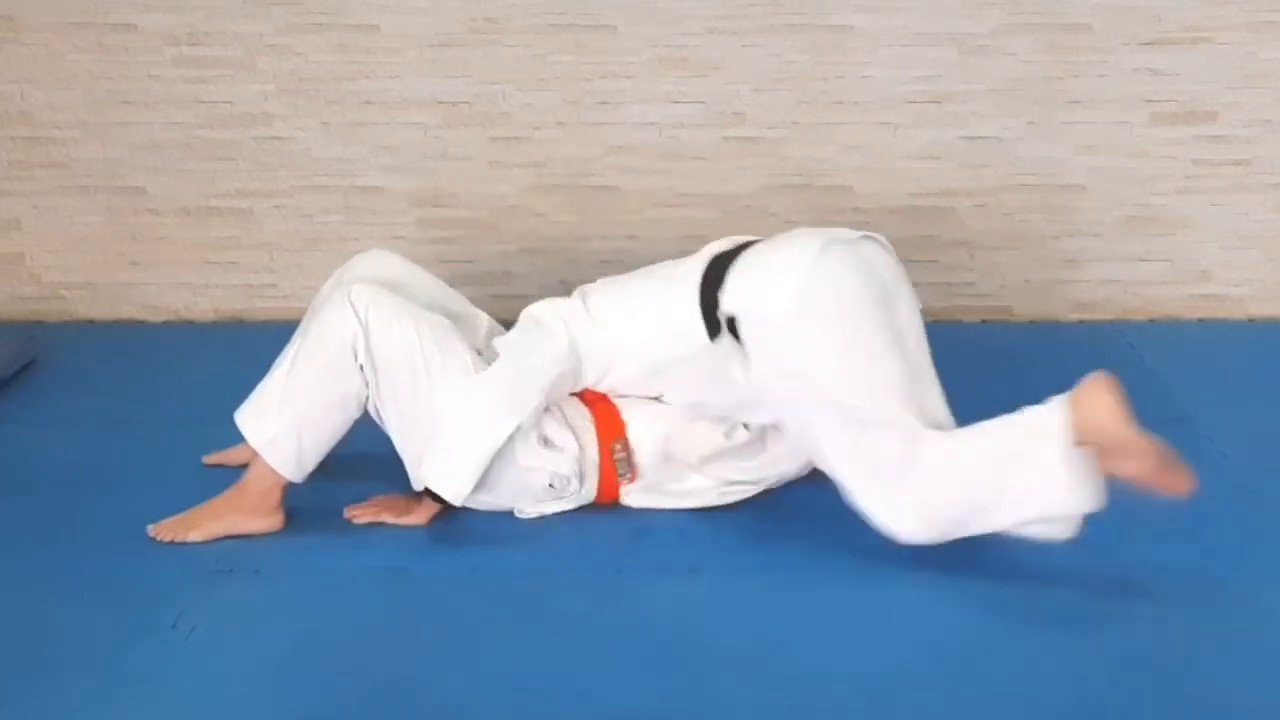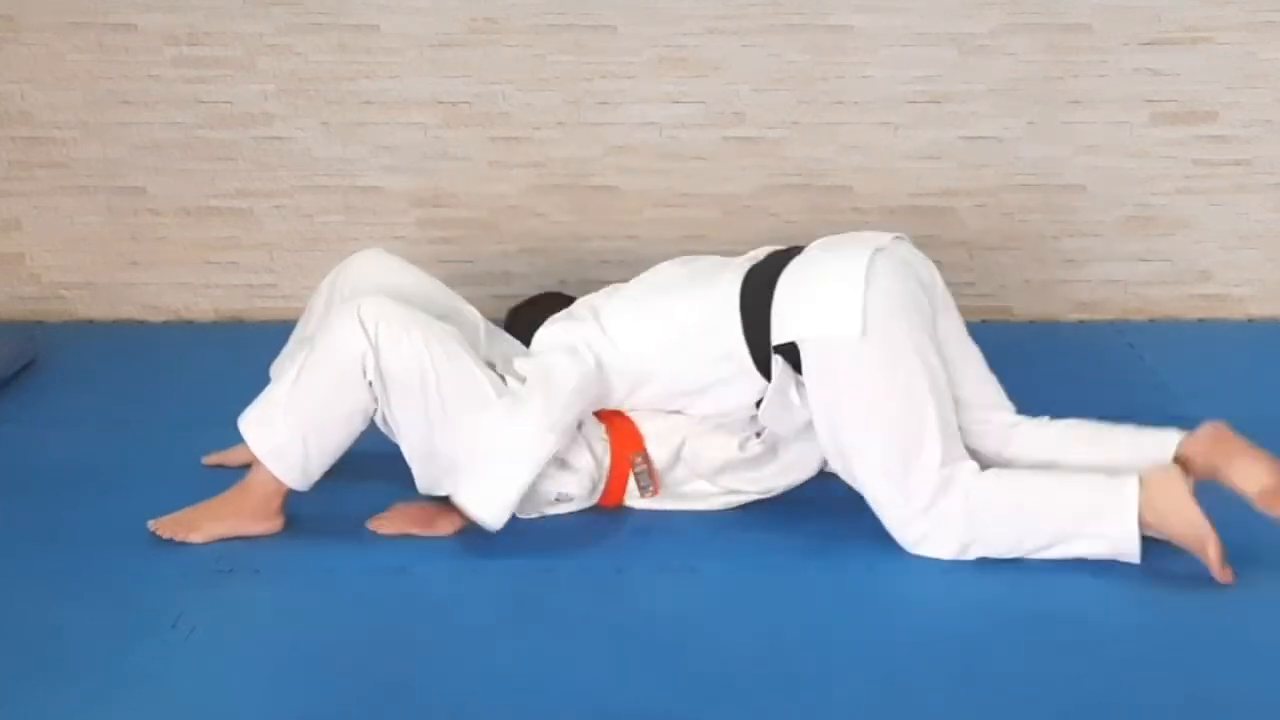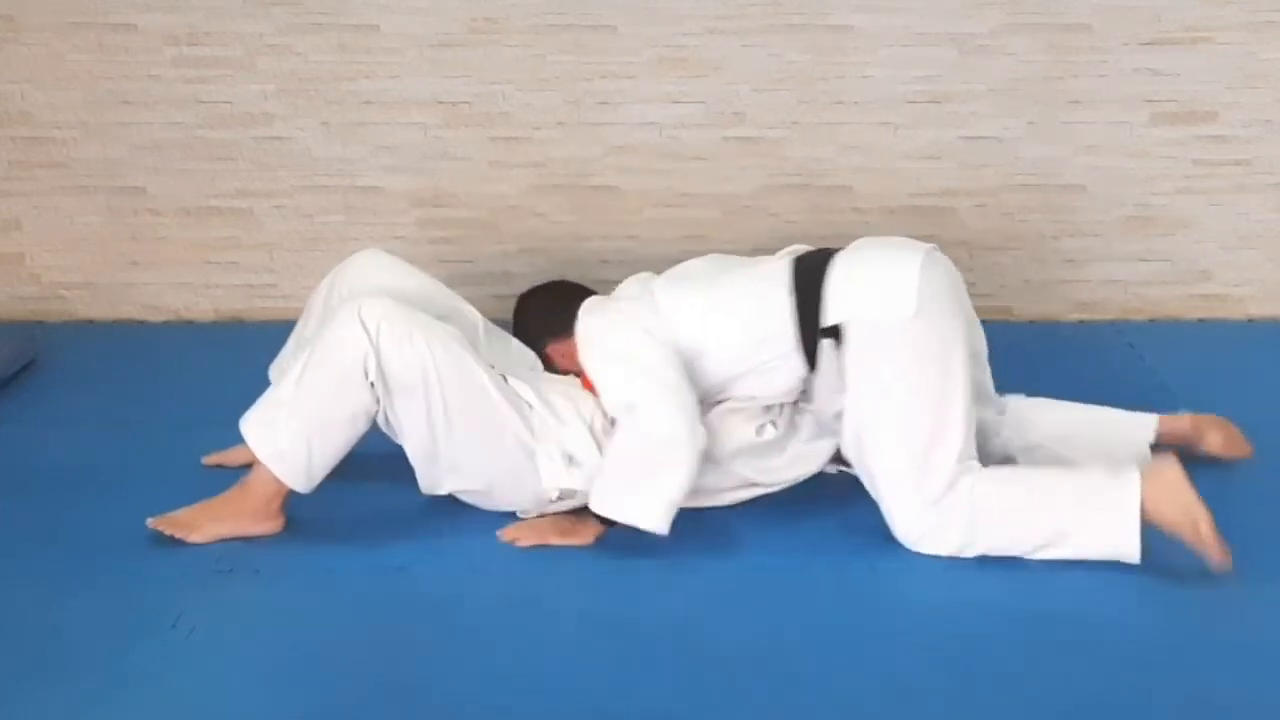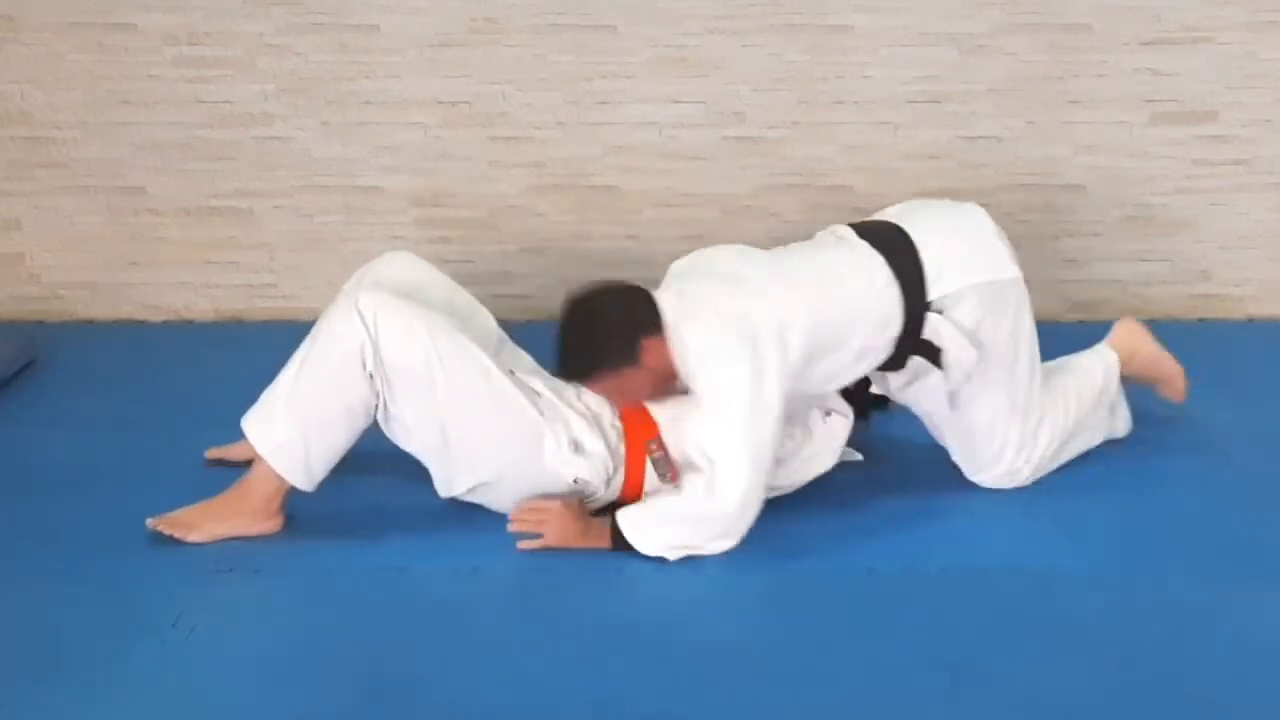
dt=0.3s
person 1, frame 1
left shoulder: (553, 327)
right shoulder: (619, 309)
left elbow: (494, 399)
left wrist: (435, 494)
left hip: (793, 303)
right hip: (843, 260)
left knee: (909, 497)
right knee: (924, 469)
left ankle: (1077, 422)
person 1, frame 2
left shoulder: (565, 342)
right shoulder: (629, 313)
left elbow: (530, 423)
left wrist: (460, 510)
left hip: (839, 320)
right hip: (871, 266)
left knee: (938, 517)
right knee: (999, 446)
left ankle: (1144, 501)
right ankle: (1197, 453)
person 1, frame 3
left shoulder: (611, 335)
right shoulder: (652, 303)
left elbow: (667, 440)
left wrist: (596, 515)
left hip: (880, 315)
right hip: (899, 278)
left knee: (930, 516)
right knee: (983, 428)
left ankle: (1142, 496)
right ankle: (1171, 432)
person 1, frame 4
left shoulder: (727, 354)
right shoulder: (683, 290)
left elbow: (725, 514)
left hip: (951, 275)
right hip: (915, 245)
left knee: (1001, 458)
right knee: (994, 413)
left ankle: (1116, 354)
right ankle: (1110, 367)
person 2, frame 1
left shoulder: (778, 438)
left hip: (533, 451)
left knee: (361, 312)
right knee: (374, 272)
left ankle: (258, 496)
right ankle: (286, 440)
person 2, frame 2
left shoulder: (796, 440)
left hip: (543, 453)
left knee: (370, 326)
right knee: (370, 273)
left ankle: (257, 499)
right ankle: (284, 439)
person 2, frame 3
left shoulder: (806, 426)
left hip: (547, 450)
right hip: (544, 396)
left knee: (368, 326)
right knee: (368, 274)
left ankle: (255, 500)
right ankle: (285, 437)
person 2, frame 4
left shoulder: (820, 423)
left hip: (555, 451)
right hip: (555, 401)
left knee: (369, 319)
right knee: (395, 275)
left ankle: (257, 499)
right ankle: (289, 439)
